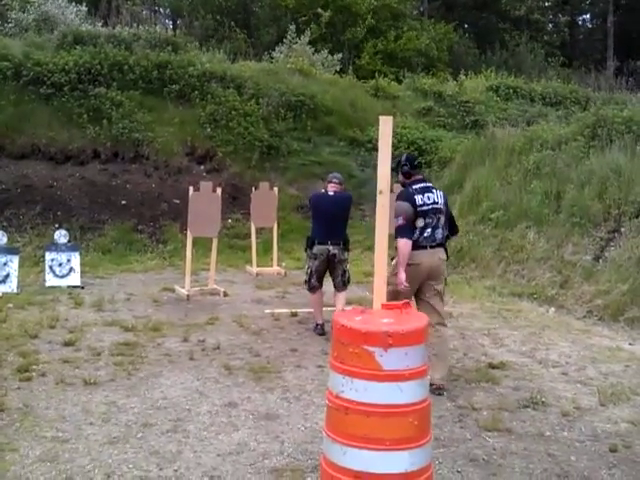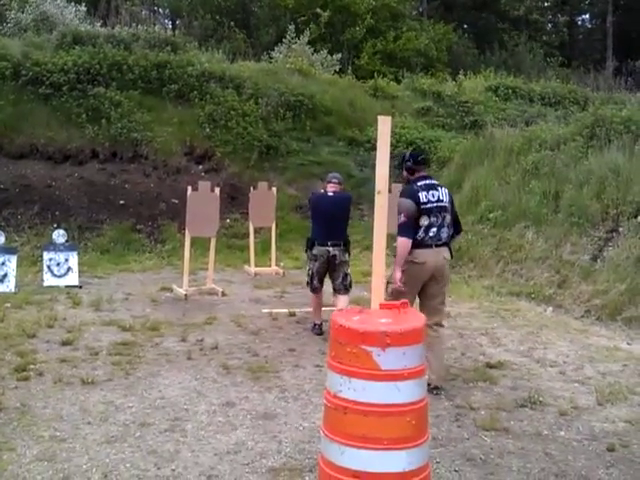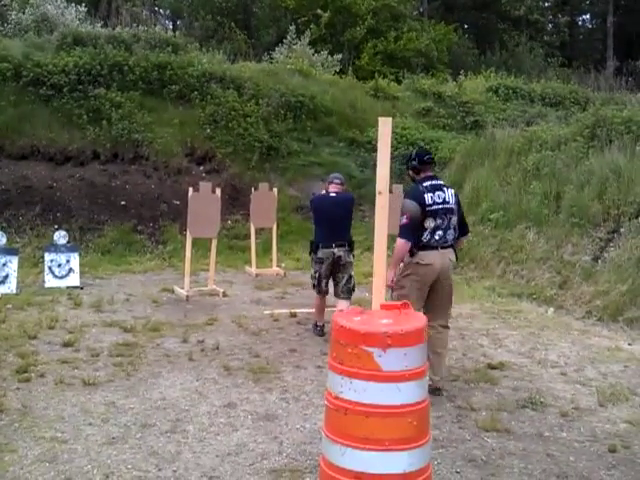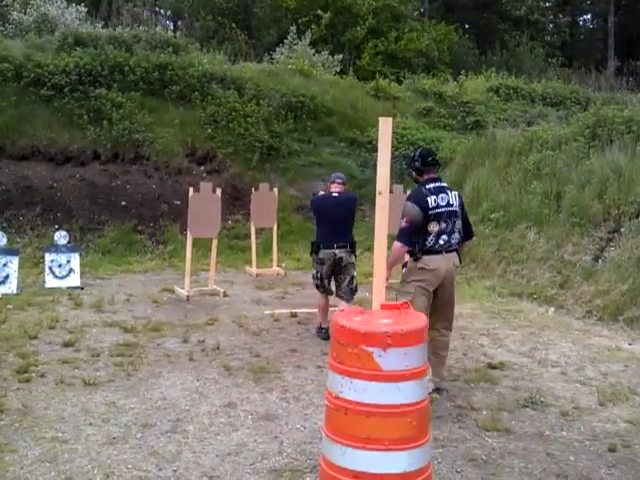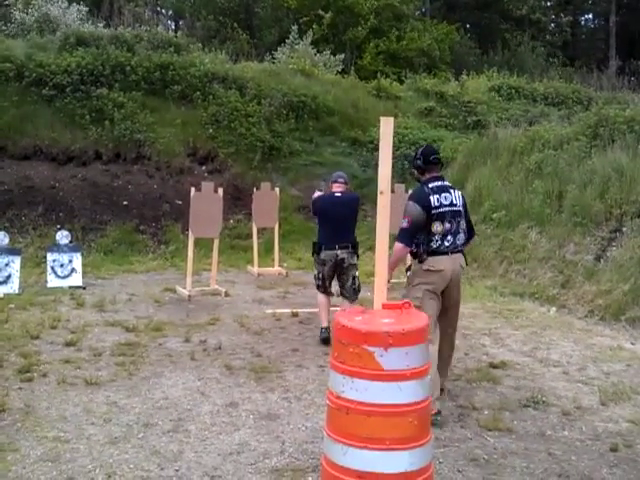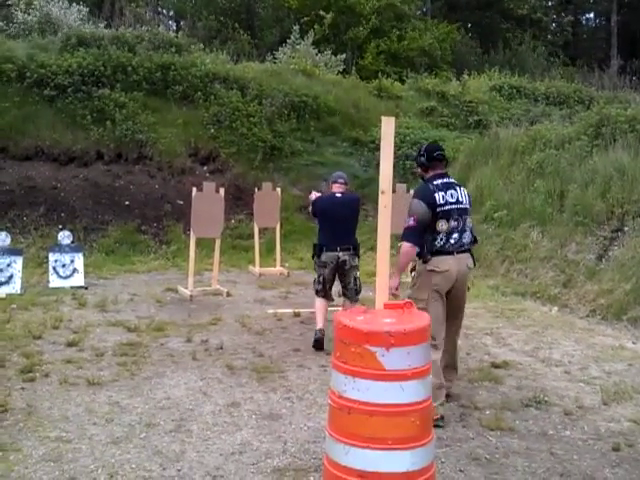
dt=0.1s
person 1, frame 1
left shoulder: (405, 197)
right shoulder: (439, 194)
left elbow: (403, 236)
right elbow: (452, 230)
left wrist: (400, 270)
left hip: (414, 258)
right hip: (437, 257)
right knee: (435, 319)
right ankle: (438, 379)
person 1, frame 2
left shoulder: (409, 193)
right shoulder: (444, 191)
left elbow: (405, 234)
right elbow: (455, 228)
left wrist: (397, 268)
left hip: (417, 257)
right hip: (441, 257)
right knee: (434, 320)
right ankle: (435, 379)
person 1, frame 3
left shoulder: (415, 194)
right shoulder: (450, 193)
left elbow: (405, 236)
right elbow: (462, 232)
left wrist: (392, 268)
left hip: (421, 260)
right hip: (446, 259)
right knee: (439, 321)
right ankle: (435, 380)
person 1, frame 4
left shoulder: (418, 197)
right shoulder: (454, 195)
left elbow: (403, 238)
right elbow: (467, 233)
left wrist: (387, 268)
left hip: (424, 265)
right hip: (449, 263)
right knee: (441, 326)
right ankle: (434, 380)
person 1, frame 5
left shoulder: (419, 197)
right shoulder: (457, 194)
left elbow: (404, 240)
right elbow: (468, 234)
left wrist: (387, 271)
left hip: (429, 267)
right hip: (455, 264)
right knee: (446, 330)
left ankle: (428, 402)
right ankle: (438, 384)
person 1, frame 6
left shoulder: (424, 194)
right shoulder: (462, 192)
left elbow: (411, 240)
left wrist: (396, 275)
left hip: (435, 267)
right hip: (463, 263)
left knee: (430, 336)
right knee: (451, 330)
left ankle: (433, 406)
right ankle: (446, 386)
person 2, frame 1
left shoulder: (315, 198)
right shoulder: (347, 199)
left hip: (317, 248)
right hip: (339, 249)
left knee: (315, 287)
right knee: (341, 288)
left ankle: (319, 324)
person 2, frame 2
left shoulder: (314, 199)
right shoulder: (346, 199)
left hip: (317, 249)
right hip: (339, 250)
left knee: (316, 289)
right knee: (342, 290)
left ankle: (317, 324)
person 2, frame 3
left shoulder: (316, 200)
right shoulder: (349, 199)
left hip: (322, 251)
right hip: (344, 251)
left knee: (320, 291)
right knee: (344, 294)
left ankle: (319, 325)
person 2, frame 4
left shoulder: (318, 201)
right shoulder: (352, 199)
left hip: (323, 252)
right hip: (345, 252)
left knee: (323, 290)
right knee: (346, 296)
left ankle: (323, 326)
person 2, frame 5
left shoulder: (319, 201)
right shoulder: (354, 199)
left hip: (325, 253)
right hip: (347, 253)
left knee: (323, 291)
right knee: (349, 296)
left ankle: (325, 328)
person 2, frame 6
left shoulder: (320, 202)
right shoulder: (355, 200)
left elbow: (313, 211)
left hip: (325, 255)
right hip: (348, 255)
left knee: (322, 294)
right knee: (350, 297)
left ankle: (319, 330)
